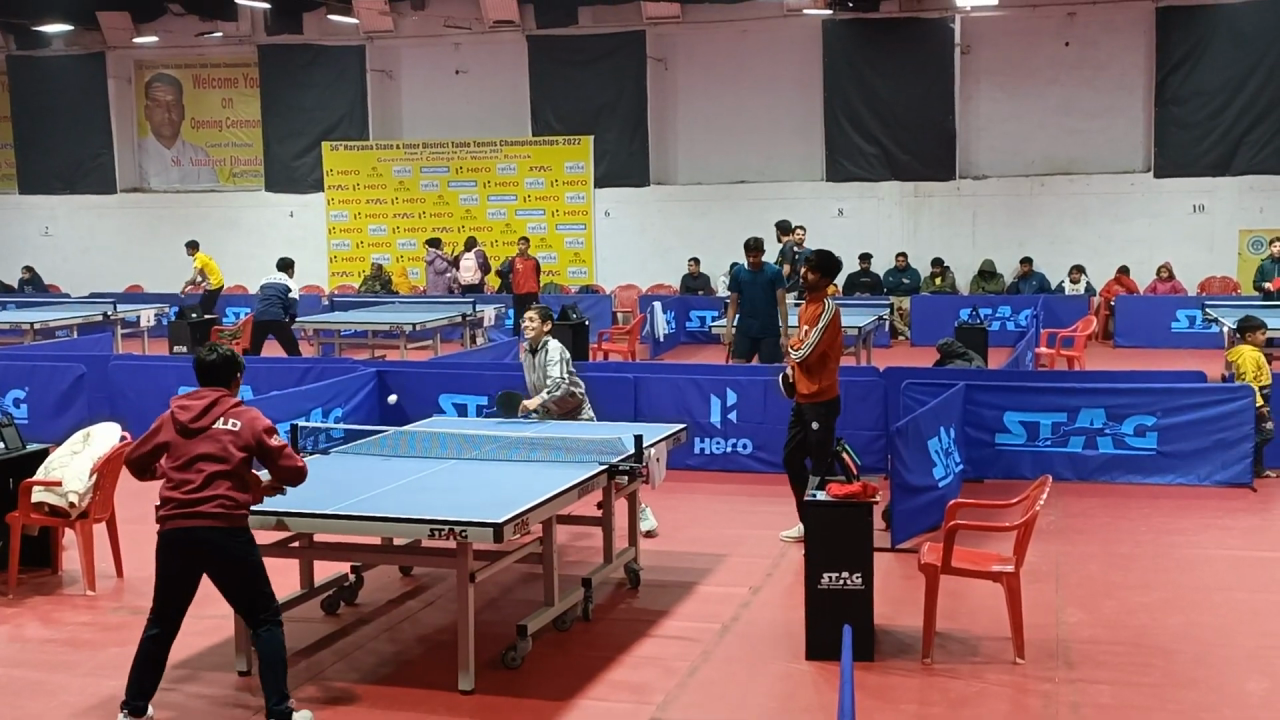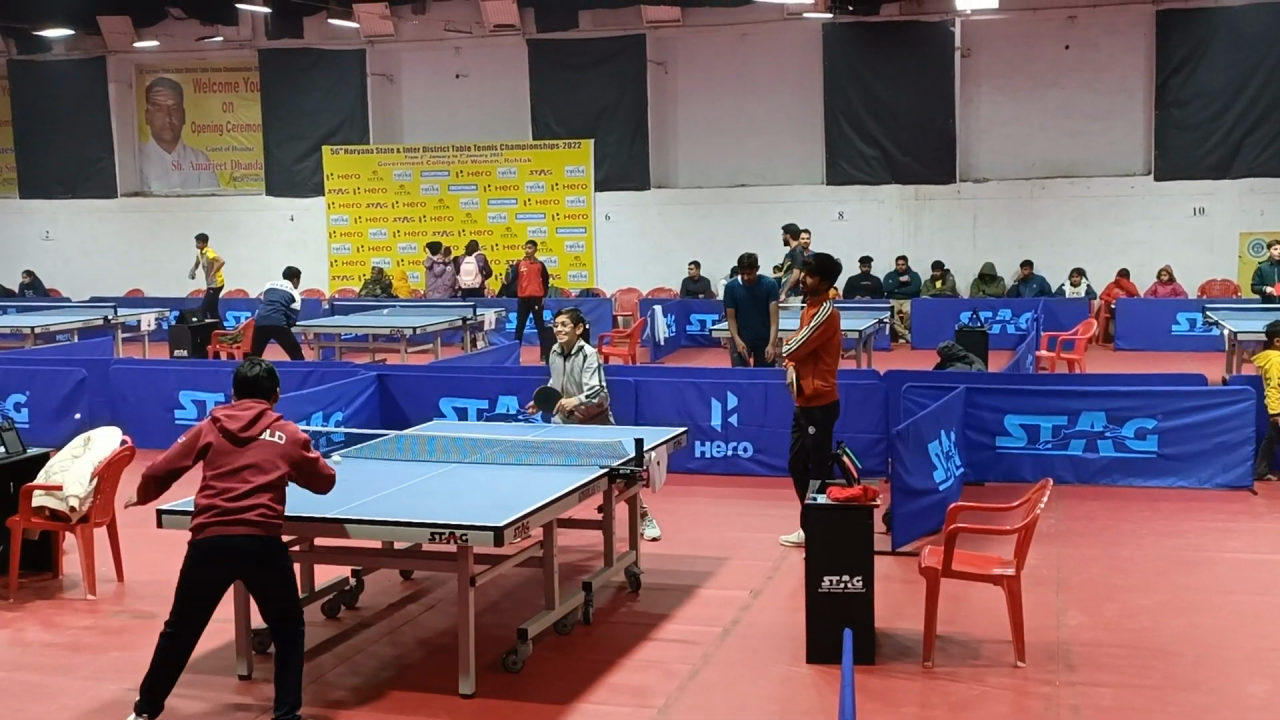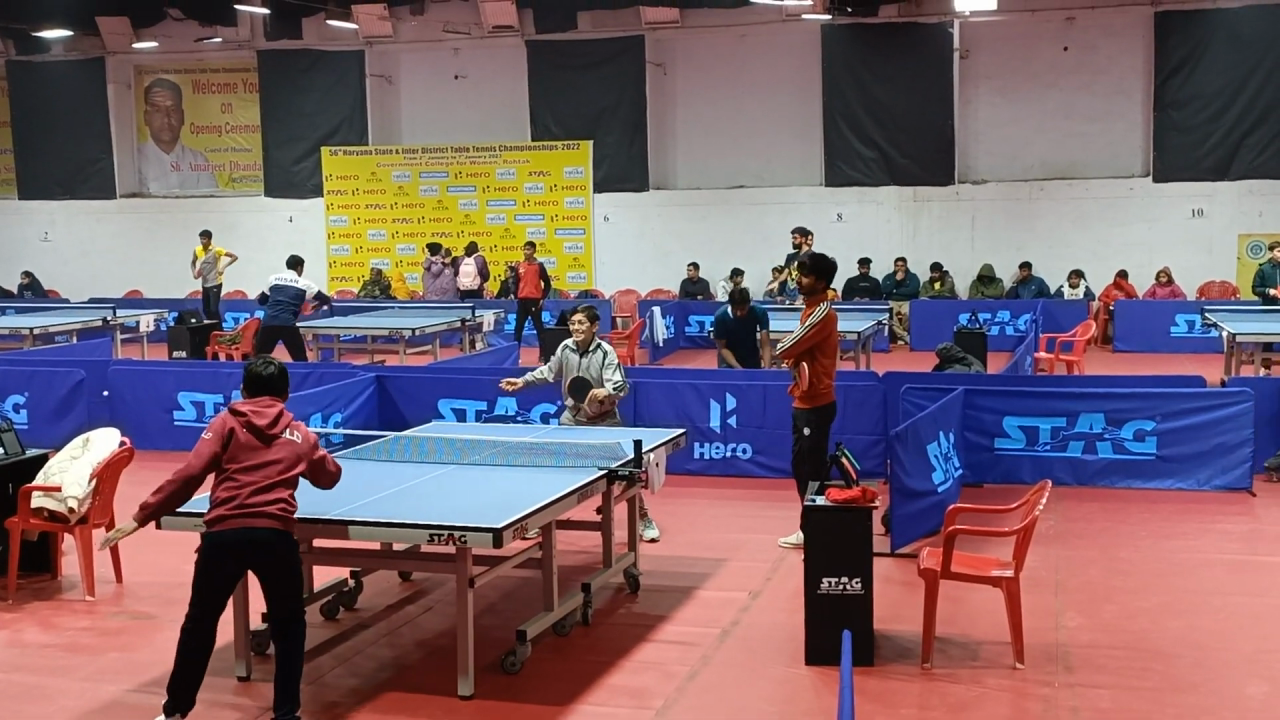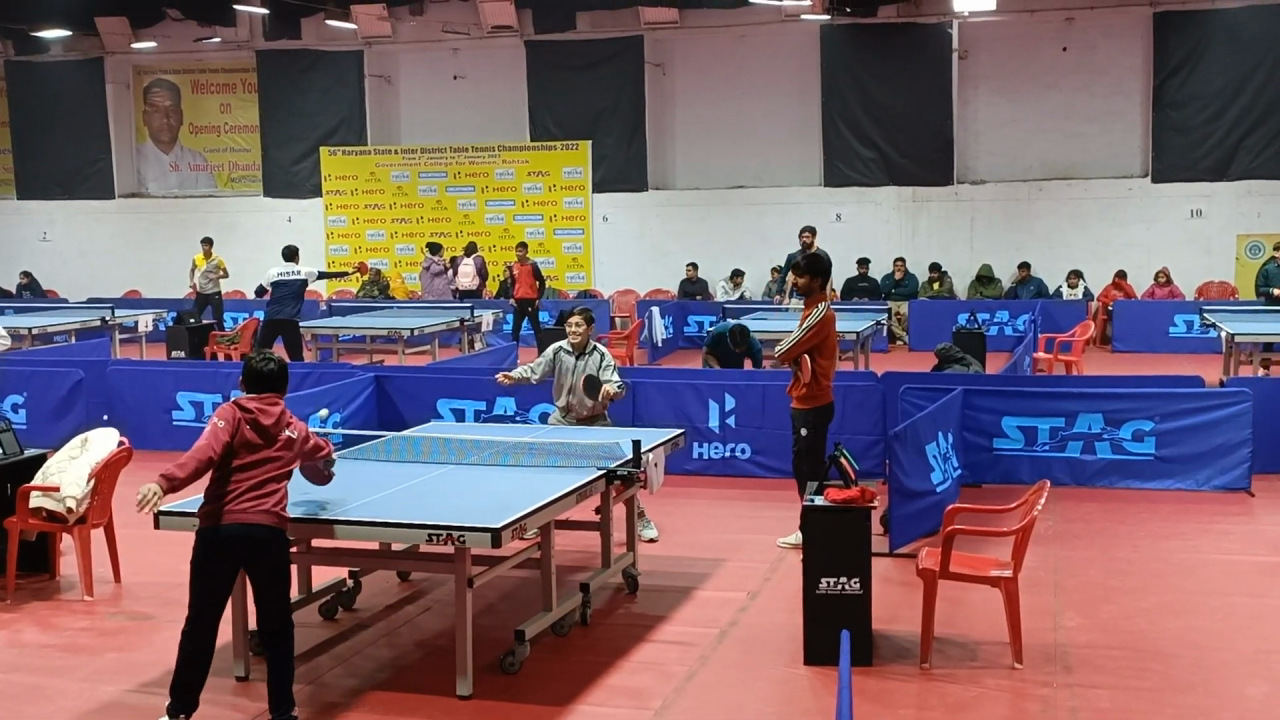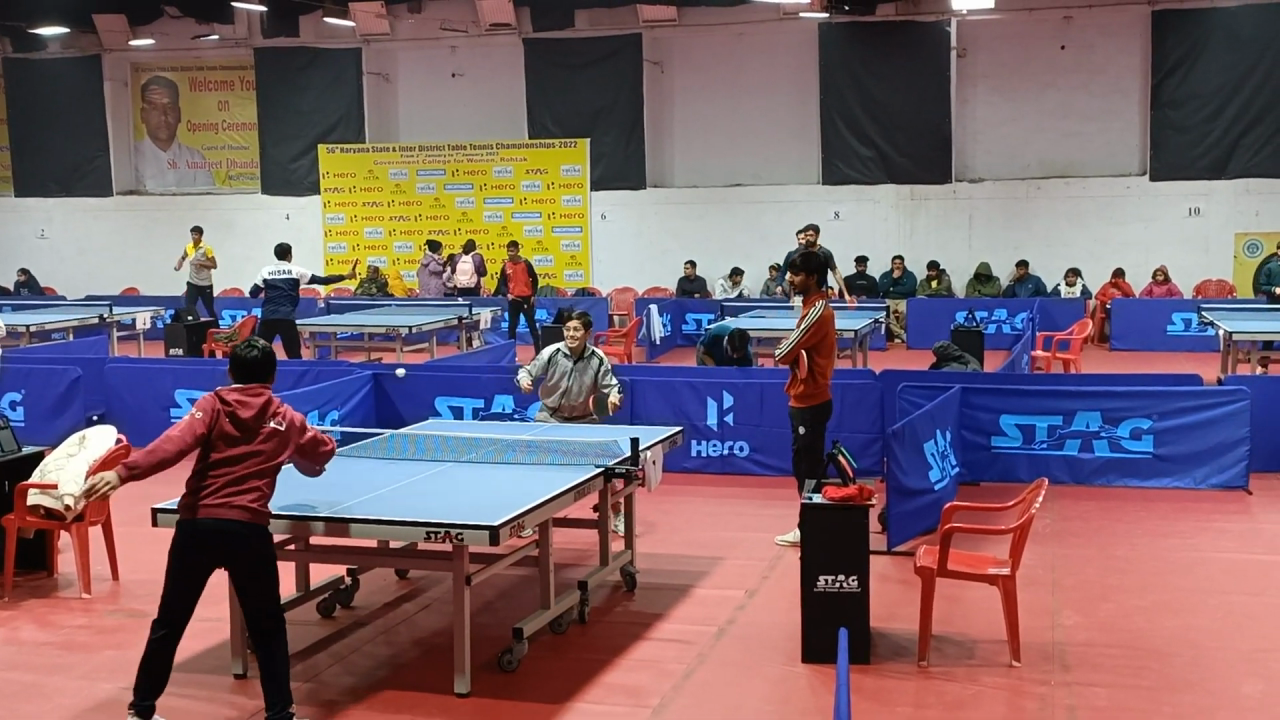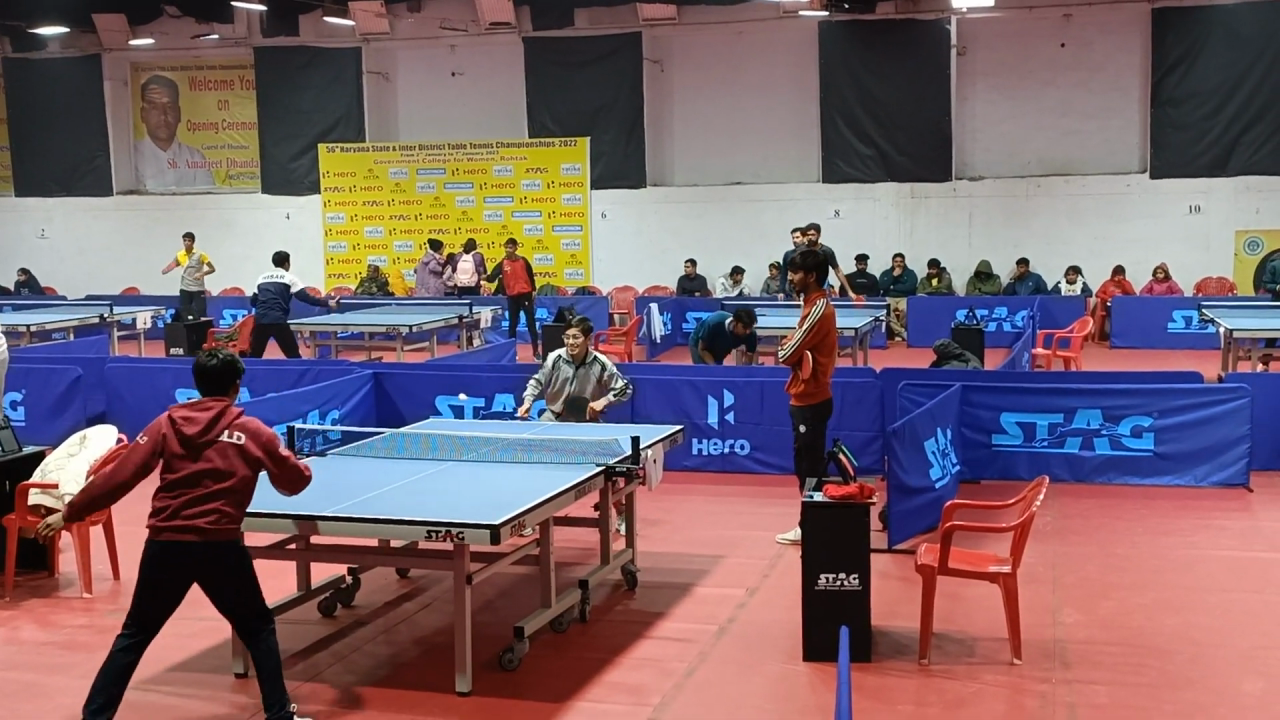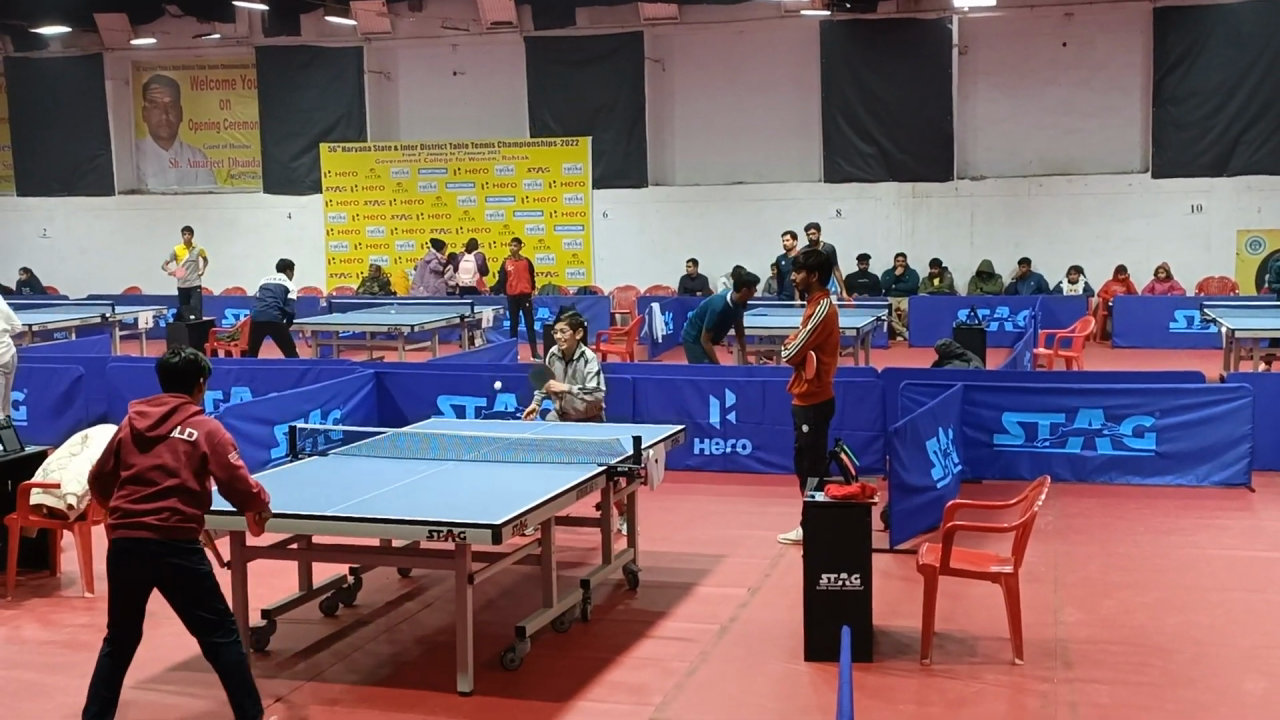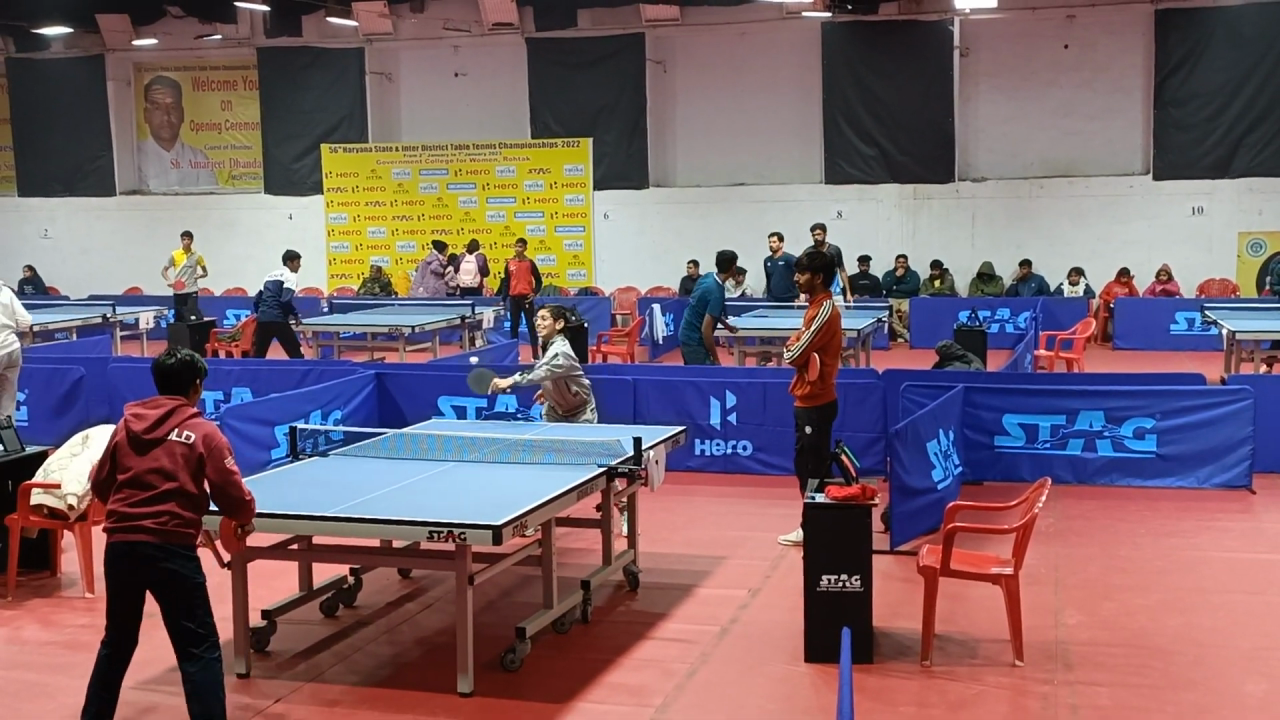
dt=0.2s
person 1, frame 1
left shoulder: (172, 417)
right shoulder: (248, 419)
left elbow: (134, 462)
right elbow: (294, 473)
right wrist: (269, 484)
left hip: (174, 532)
right hip: (225, 532)
left knee: (162, 621)
right knee: (265, 620)
person 1, frame 2
left shoulder: (210, 427)
right shoulder: (288, 434)
left elbow: (157, 474)
right elbow: (324, 481)
left wrist: (142, 496)
left hip: (209, 540)
right hip: (262, 541)
left knee: (179, 628)
right knee: (288, 630)
person 1, frame 3
left shoulder: (227, 423)
right shoulder: (300, 434)
left elbow: (191, 473)
right elbow: (330, 476)
left wrist: (141, 516)
left hip: (224, 533)
right hip: (276, 535)
left knee: (199, 624)
right knee: (289, 628)
person 1, frame 4
left shoulder: (231, 414)
right shoulder: (296, 429)
left elbow: (205, 453)
right elbow: (323, 463)
left wrist: (163, 482)
left hip: (219, 530)
right hip: (268, 532)
left knee: (200, 624)
right knee: (277, 628)
person 1, frame 5
left shoulder: (213, 406)
right shoulder: (286, 419)
left elbow: (175, 442)
right elbow: (323, 450)
left wrist: (122, 472)
left hip: (198, 524)
right hip: (249, 529)
left knee: (169, 620)
right knee: (268, 624)
person 1, frame 6
left shoulder: (168, 424)
right shoulder: (251, 431)
left elbow: (120, 474)
right elbow: (296, 480)
left wrist: (70, 512)
right wrist: (266, 466)
left hip: (165, 544)
right hip: (219, 546)
left knee: (134, 635)
right knee: (257, 628)
person 1, frame 7
left shoulder: (129, 424)
right shoulder: (206, 429)
left elbow: (99, 480)
right elbow: (242, 490)
left wrist: (119, 509)
right wrist: (261, 507)
left hip: (124, 545)
right hip: (174, 546)
left knee: (120, 639)
right knee: (221, 635)
person 1, frame 8
left shoulder: (125, 426)
right shoulder: (203, 432)
left elbow: (100, 486)
right elbow: (233, 498)
right wrist: (246, 518)
left hip: (120, 547)
right hip: (171, 550)
left knee: (116, 642)
right knee: (200, 650)
person 2, frame 1
left shoulder: (827, 310)
right shoulder: (806, 306)
left elbow: (805, 352)
left wrist: (791, 343)
right wrist: (791, 366)
left hip: (821, 401)
right hip: (802, 398)
left knee: (820, 468)
right knee: (791, 459)
right ankle: (808, 522)
person 2, frame 2
left shoulder: (825, 313)
right shoulder: (809, 309)
left elbow: (792, 349)
left wrist: (788, 344)
right wrist: (792, 367)
left hip: (820, 404)
right hip: (804, 402)
left knee: (819, 471)
right knee: (797, 465)
person 2, frame 3
left shoulder: (822, 313)
right shoulder: (811, 308)
left elbow: (784, 349)
right elbow: (798, 350)
left wrist: (789, 351)
right wrist: (794, 357)
left hip: (816, 404)
right hip: (804, 401)
left knee: (814, 471)
right knee: (801, 468)
person 2, frame 4
left shoulder: (820, 313)
right shoulder: (814, 309)
left elbow: (782, 352)
right elbow: (797, 350)
left wrist: (786, 349)
right wrist: (795, 357)
left hip: (813, 404)
right hip: (805, 401)
left knee: (811, 471)
right knee: (802, 468)
person 2, frame 5
left shoulder: (817, 311)
right shoulder: (815, 307)
left elbow: (783, 355)
right elbow: (796, 349)
left wrist: (786, 350)
right wrist: (792, 352)
left hip: (810, 401)
right hip: (805, 399)
left knee: (810, 468)
right knee: (803, 467)
person 2, frame 6
left shoulder: (818, 310)
right shoulder: (815, 305)
left elbow: (786, 355)
right elbow: (795, 347)
left wrist: (787, 348)
right wrist: (791, 347)
left hip: (810, 400)
right hip: (806, 397)
left knee: (810, 467)
right knee: (805, 465)
person 2, frame 7
left shoulder: (822, 309)
right shoulder: (816, 305)
left elbow: (790, 355)
right elbow: (796, 345)
left wrist: (790, 348)
right wrist: (793, 346)
left hip: (813, 400)
right hip: (807, 398)
left knee: (813, 467)
right knee: (804, 465)
person 2, frame 8
left shoulder: (825, 311)
right shoulder: (815, 307)
left elbow: (794, 356)
right elbow: (795, 346)
left wrist: (793, 350)
right wrist: (794, 348)
left hip: (816, 402)
right hip: (807, 399)
left knee: (815, 468)
right knee: (804, 466)
person 3, frame 1
left shoulder: (554, 349)
right shoulder: (526, 350)
left elbow: (560, 384)
left wrist: (537, 401)
right wrist: (530, 403)
left hip: (576, 414)
right hip: (548, 416)
left ankle: (641, 510)
person 3, frame 2
left shoulder: (588, 354)
right shoulder: (555, 352)
left elbow: (597, 391)
left wrist: (576, 400)
left hip: (595, 420)
right hip: (565, 420)
left ankle: (644, 519)
person 3, frame 3
left shoulder: (605, 352)
right shoulder: (565, 348)
left elbow: (621, 386)
right elbow: (548, 371)
left wrist: (605, 391)
right wrist: (522, 381)
left hip: (604, 420)
right hip: (573, 419)
left ankle: (644, 520)
person 3, frame 4
left shoulder: (601, 355)
right shoulder: (557, 350)
left elbow: (618, 386)
right elbow: (534, 369)
left wrist: (611, 390)
right wrist: (515, 376)
left hip: (595, 421)
right hip: (563, 419)
left ankle: (641, 520)
person 3, frame 5
left shoulder: (597, 358)
right shoulder: (552, 352)
left elbow: (612, 386)
right elbow: (527, 370)
left wrist: (614, 396)
right wrist: (524, 380)
left hip: (583, 419)
right hip: (550, 417)
left ankle: (618, 516)
person 3, frame 6
left shoulder: (600, 364)
right shoulder: (555, 358)
left elbow: (625, 388)
right elbow: (537, 381)
left wrist: (603, 401)
right wrist: (528, 401)
left hip: (587, 422)
right hip: (555, 419)
left knee: (607, 470)
right knee: (535, 467)
left ankle: (622, 516)
right ankle: (530, 516)
person 3, frame 7
left shoulder: (589, 359)
right shoulder: (553, 355)
left elbow: (596, 394)
left wrist: (565, 388)
right wrist: (536, 402)
left hip: (589, 421)
right hip: (559, 418)
left knee: (608, 471)
right knee: (539, 465)
left ankle: (624, 516)
right ankle: (533, 515)
person 3, frame 8
left shoulder: (559, 349)
right shoulder: (547, 344)
left elbow: (542, 373)
left wrist: (509, 381)
right wrist: (547, 390)
left hip: (579, 413)
right hip: (554, 411)
left knee: (598, 464)
right knee: (540, 463)
left ankle: (624, 512)
right ankle: (536, 516)
